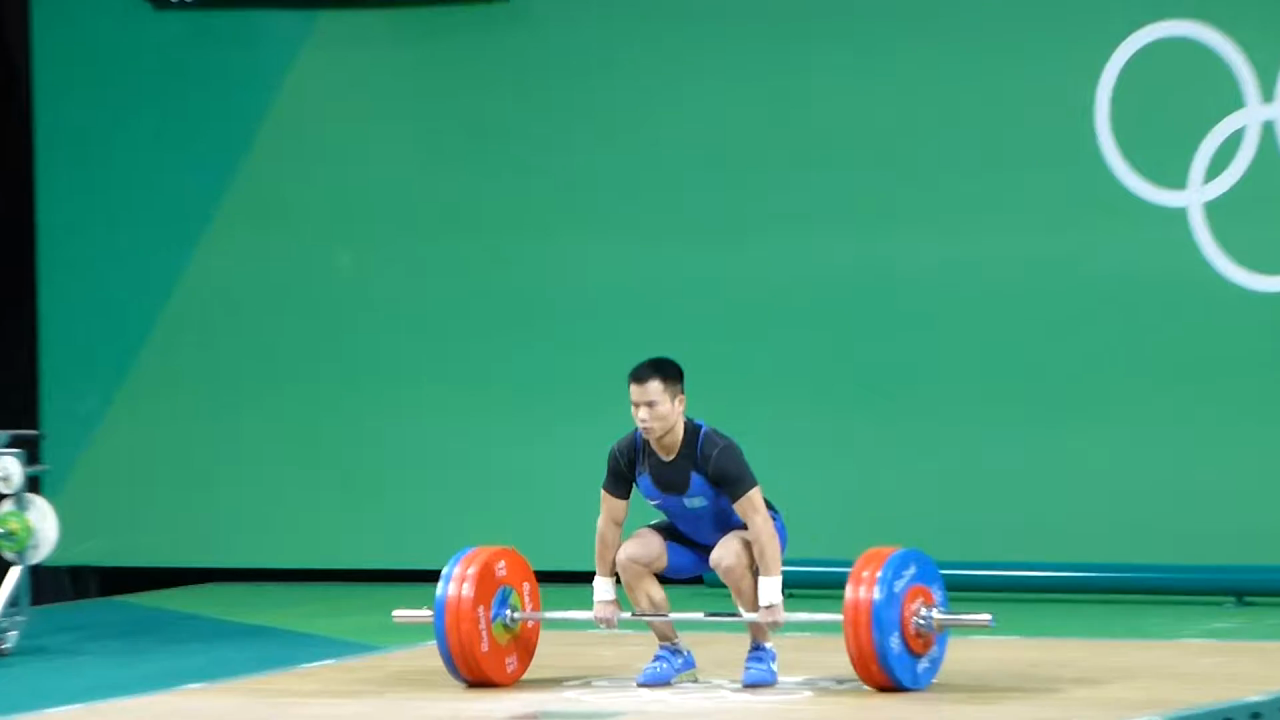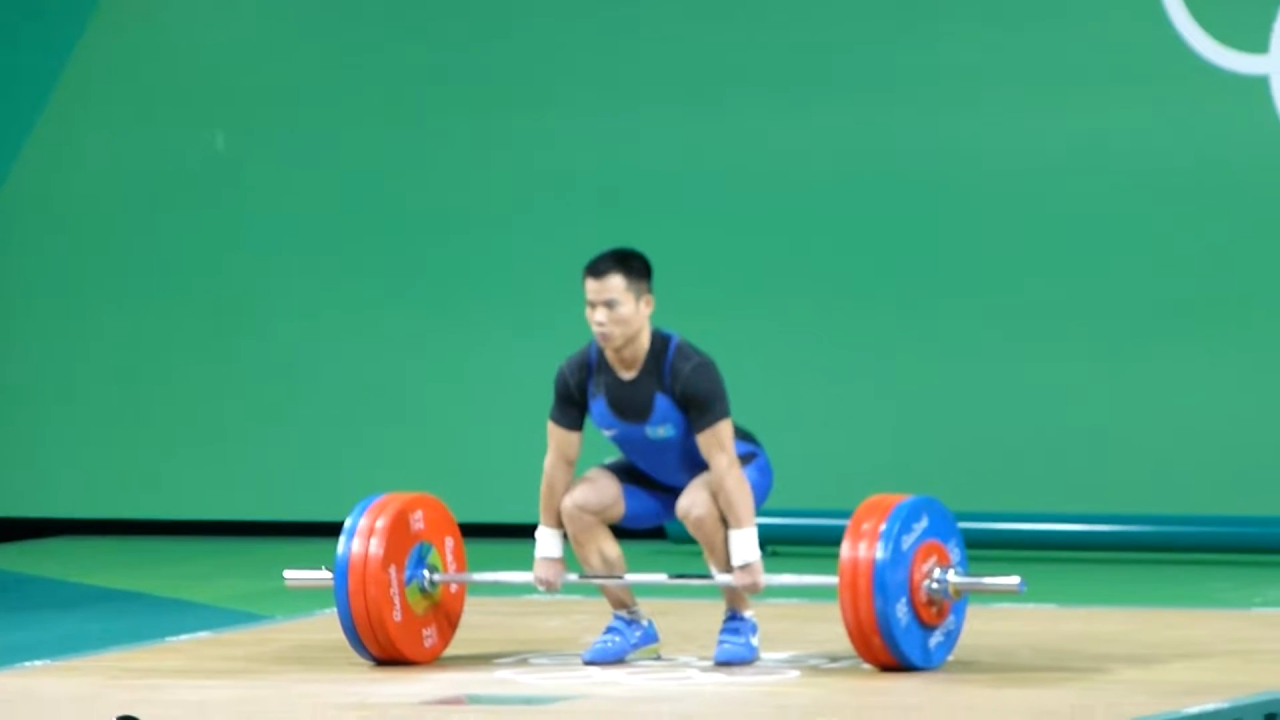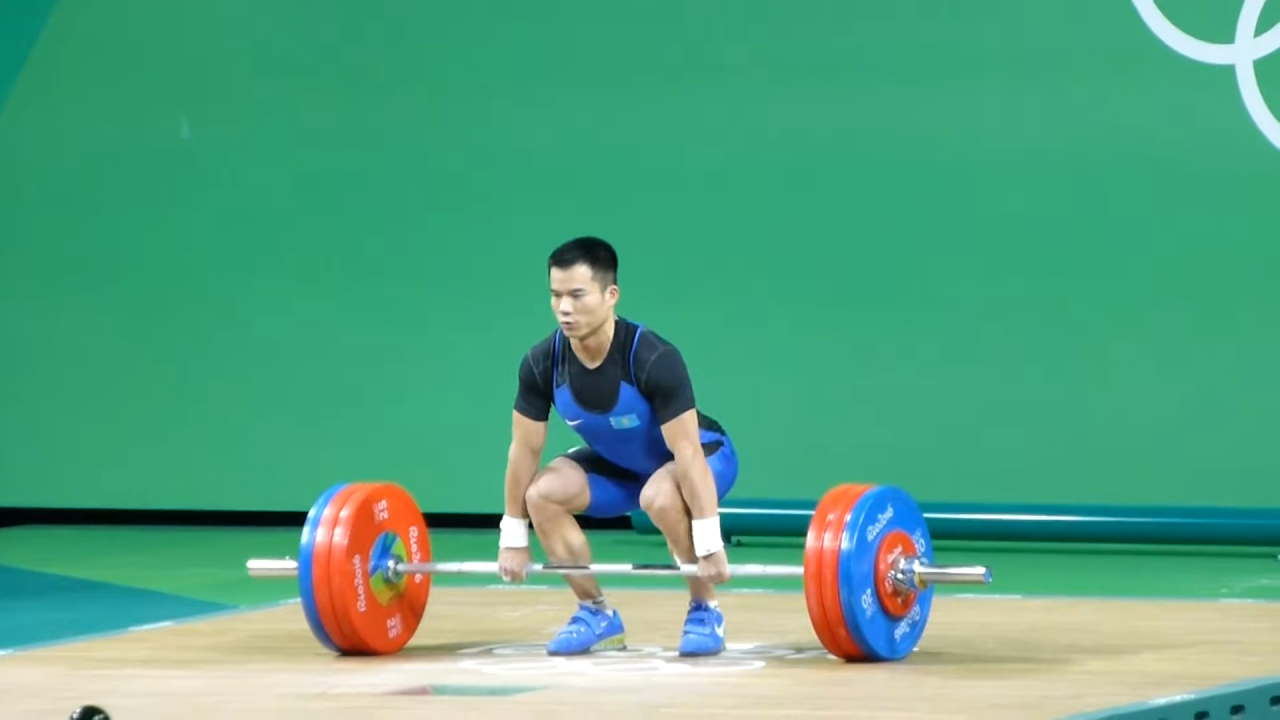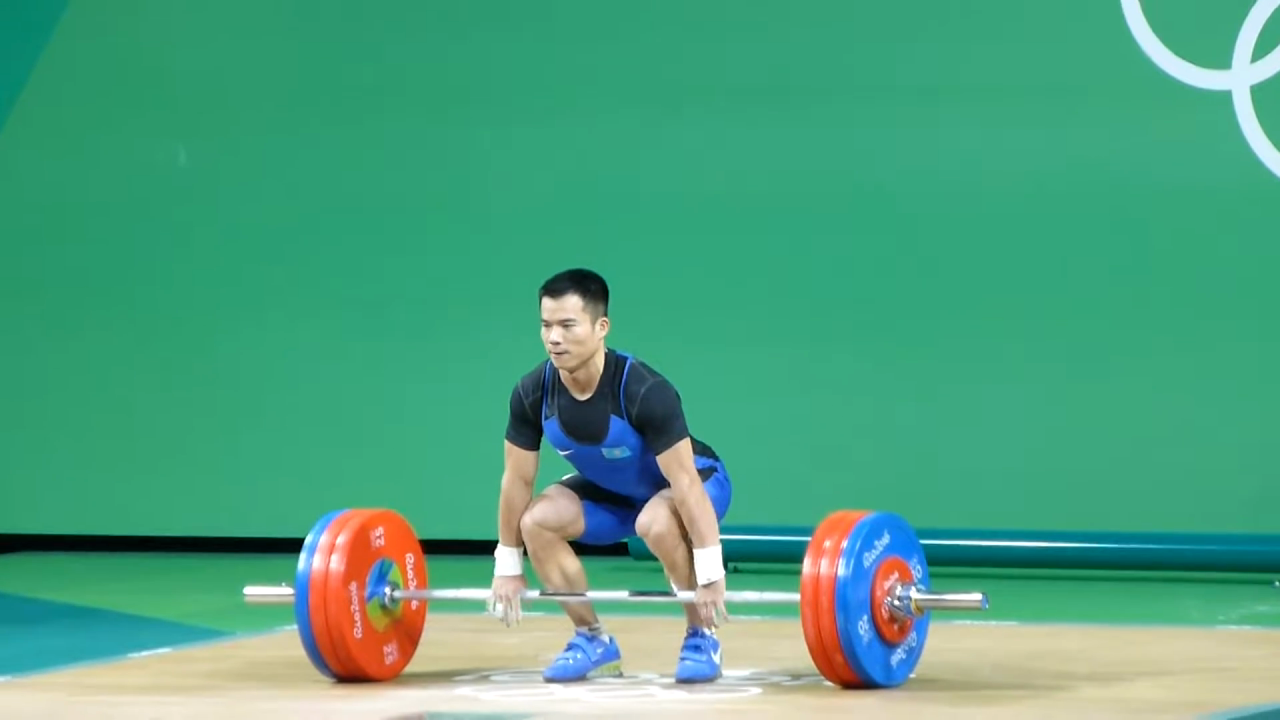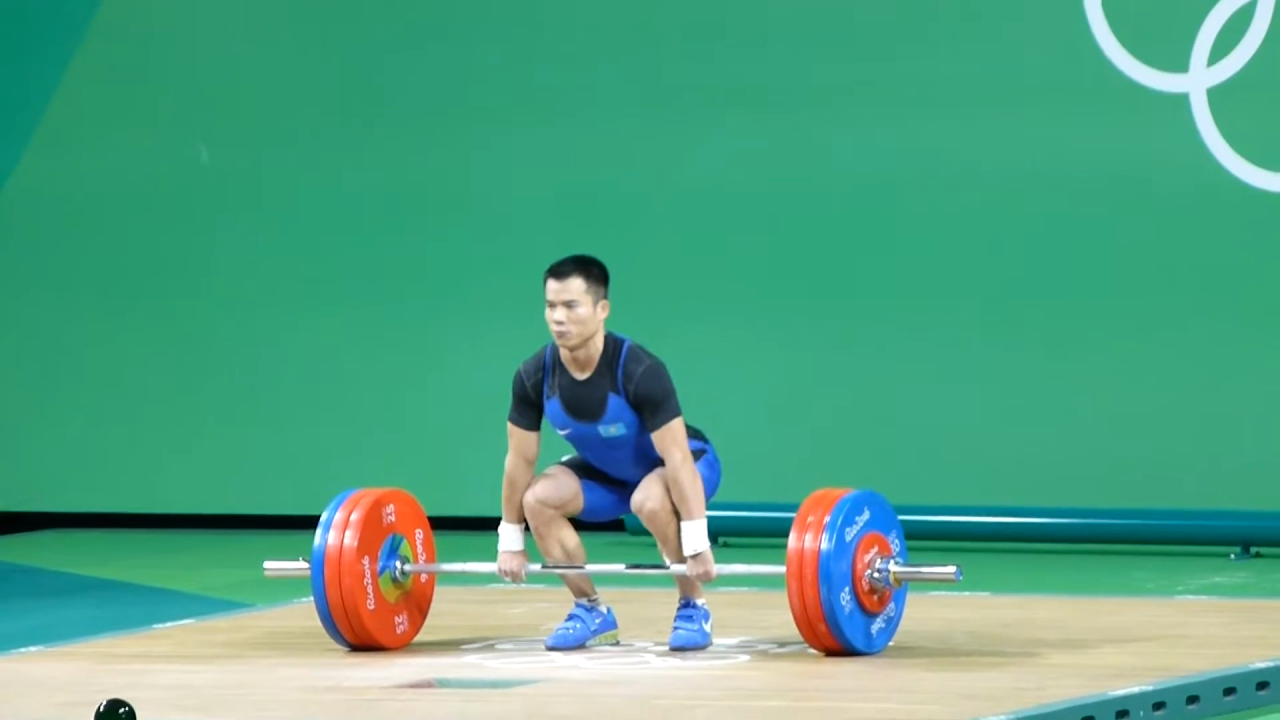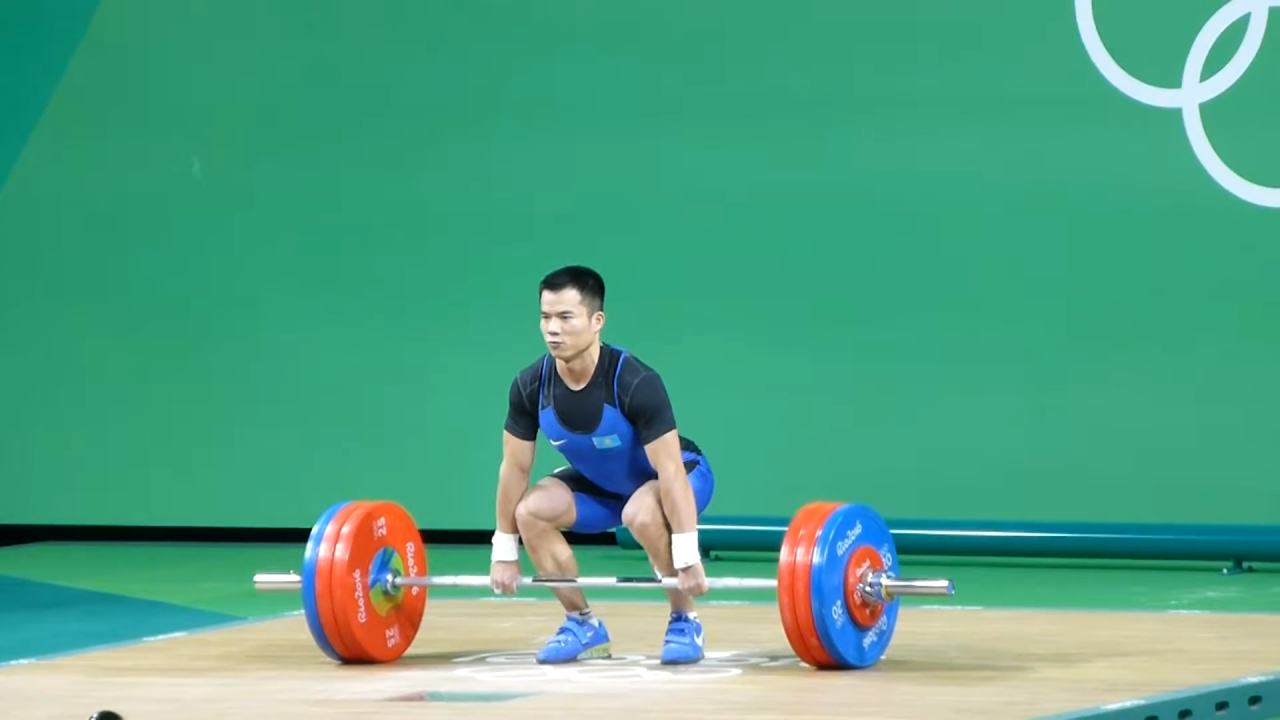
dt=0.7s
person 1, frame 1
left shoulder: (715, 451)
left elbow: (759, 522)
right elbow: (609, 522)
left wrist: (771, 596)
left hip: (746, 530)
right hip: (690, 534)
left knee: (727, 558)
right knee: (629, 556)
person 1, frame 2
left shoulder: (688, 368)
right shoulder: (577, 373)
left elbow: (723, 462)
right elbow: (559, 460)
left wrist: (746, 552)
right wrist: (548, 548)
left hip: (737, 466)
right hip: (655, 473)
left knee: (697, 506)
right knee: (577, 503)
left ankle: (740, 620)
right ankle: (632, 621)
person 1, frame 3
left shoulder: (653, 357)
right shoulder: (542, 362)
left elbow: (687, 452)
right elbow: (524, 449)
left wrist: (710, 543)
right wrist: (514, 538)
left hip: (702, 452)
right hip: (619, 460)
left knee: (660, 496)
right knee: (542, 493)
left ankle: (705, 611)
right ankle: (597, 612)
person 1, frame 4
left shoulder: (643, 390)
right shoulder: (532, 392)
left elbow: (684, 482)
right elbow: (516, 480)
left wrist: (711, 574)
right wrist: (507, 567)
left hip: (697, 479)
right hip: (612, 489)
left knee: (657, 523)
right knee: (537, 520)
left ankle: (702, 639)
right ankle: (594, 639)
person 1, frame 5
left shoulder: (639, 370)
right shoulder: (534, 375)
left elbow: (676, 459)
right elbow: (520, 459)
left wrist: (697, 544)
right wrist: (511, 541)
left hip: (685, 461)
right hip: (608, 469)
left knee: (651, 500)
right knee: (539, 498)
left ankle: (693, 608)
right ankle: (592, 610)
person 1, frame 6
left shoulder: (635, 382)
right shoulder: (530, 385)
left elbow: (670, 472)
right elbow: (514, 468)
left wrist: (688, 557)
right wrist: (504, 552)
left hip: (680, 472)
right hip: (600, 481)
left knee: (642, 514)
right knee: (531, 510)
left ankle: (685, 622)
right ankle: (584, 624)
